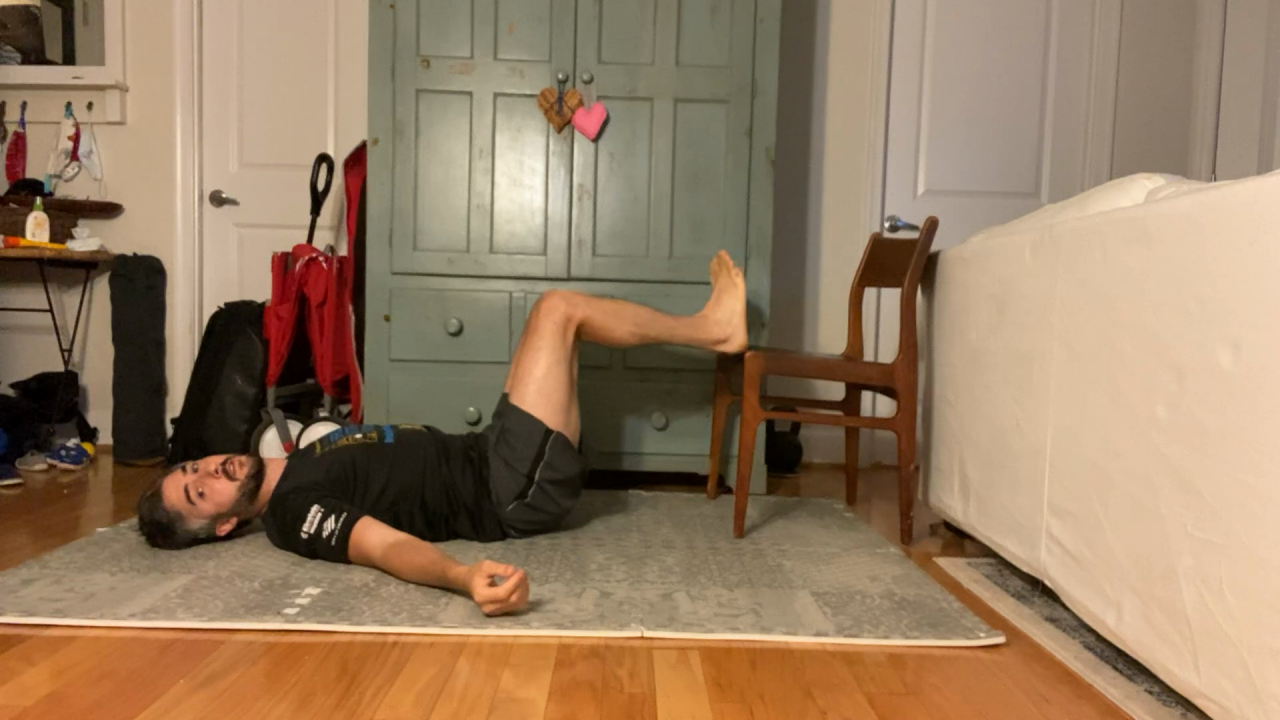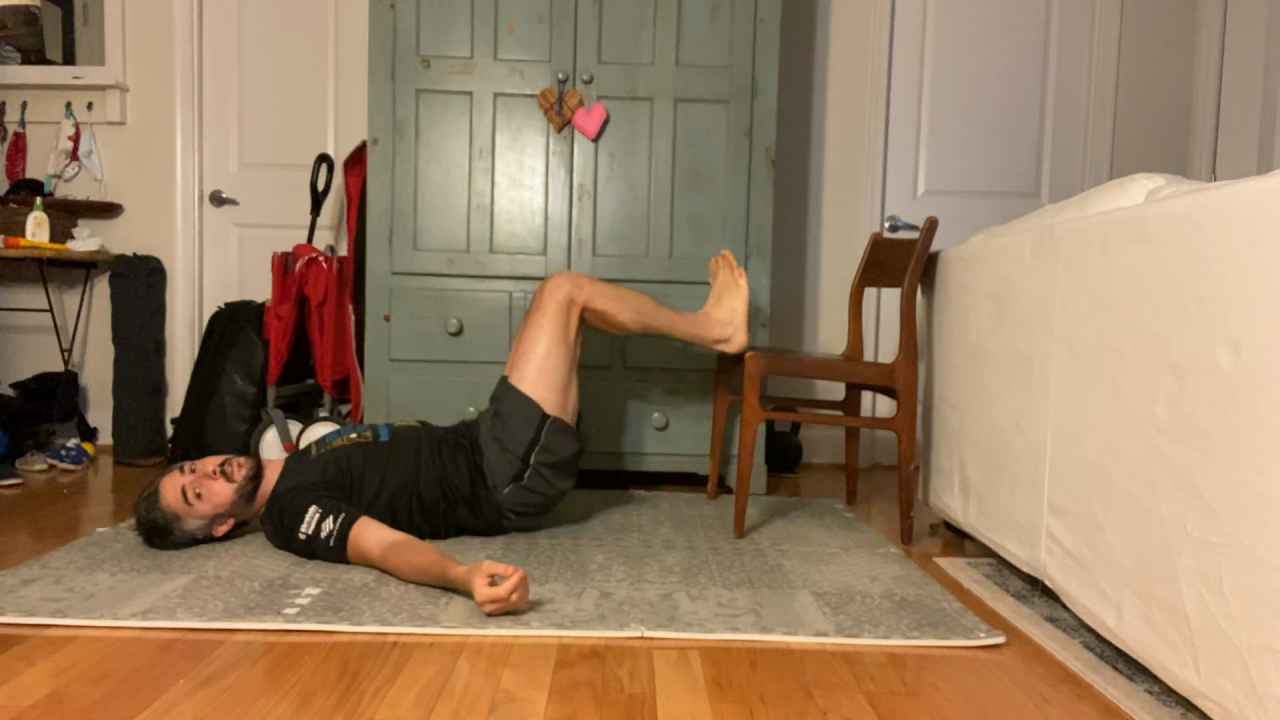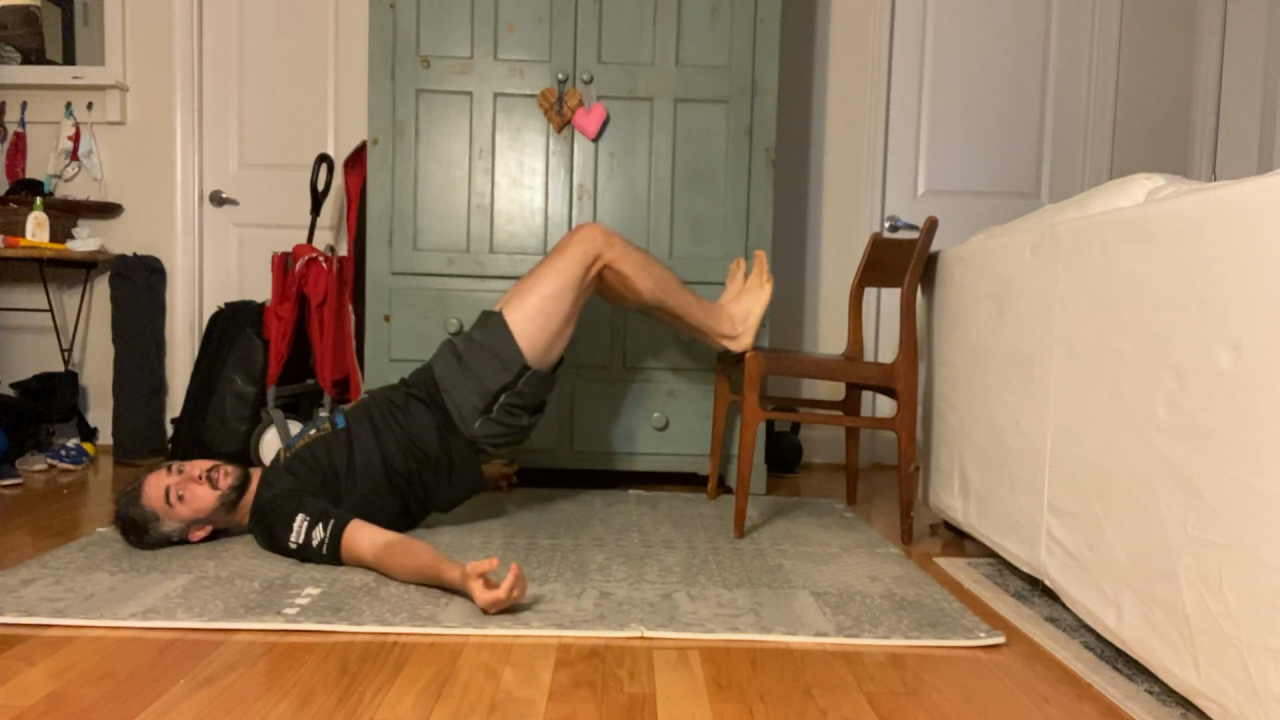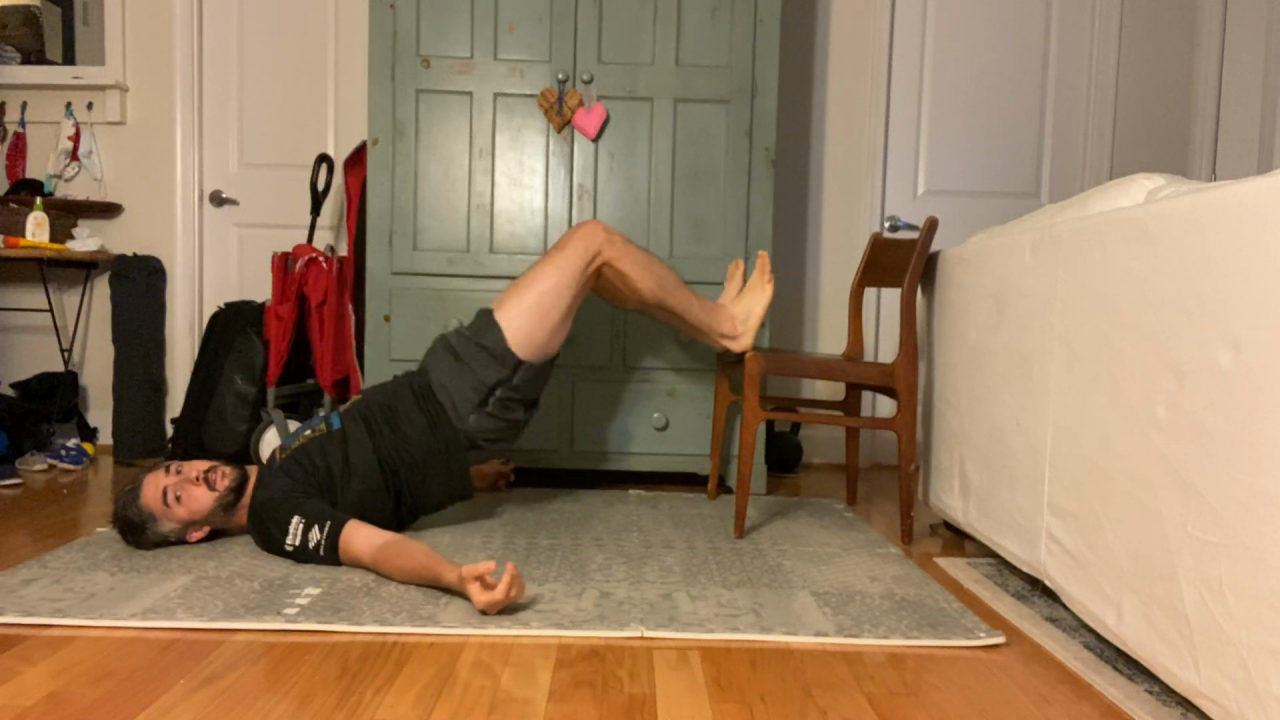
dt=1s
person 1, frame 1
left shoulder: (300, 467)
right shoulder: (297, 514)
right elbow: (389, 547)
right wrist: (464, 575)
left hip: (484, 460)
right hip: (516, 491)
left knee: (562, 314)
right knee: (558, 307)
left ankle: (709, 327)
right ankle: (713, 329)
person 1, frame 2
left shoulder: (298, 470)
right shoulder: (295, 515)
right elbow: (389, 547)
right wrist: (463, 575)
left hip: (480, 451)
right hip: (509, 474)
left knee: (565, 297)
right knee: (562, 290)
left ankle: (707, 324)
right ankle: (713, 328)
person 1, frame 3
left shoulder: (279, 476)
right shoulder: (282, 519)
right elbow: (380, 547)
right wrist: (460, 578)
left hip: (441, 395)
right hip: (474, 408)
left knee: (591, 253)
right knee: (594, 242)
left ankle: (716, 321)
right ankle: (724, 326)
person 1, frame 4
left shoulder: (274, 475)
right shoulder: (278, 519)
right elbow: (377, 547)
right wrist: (458, 579)
left hip: (440, 392)
right hip: (471, 402)
left knee: (588, 253)
right knee: (592, 238)
left ankle: (714, 320)
right ankle: (724, 325)
